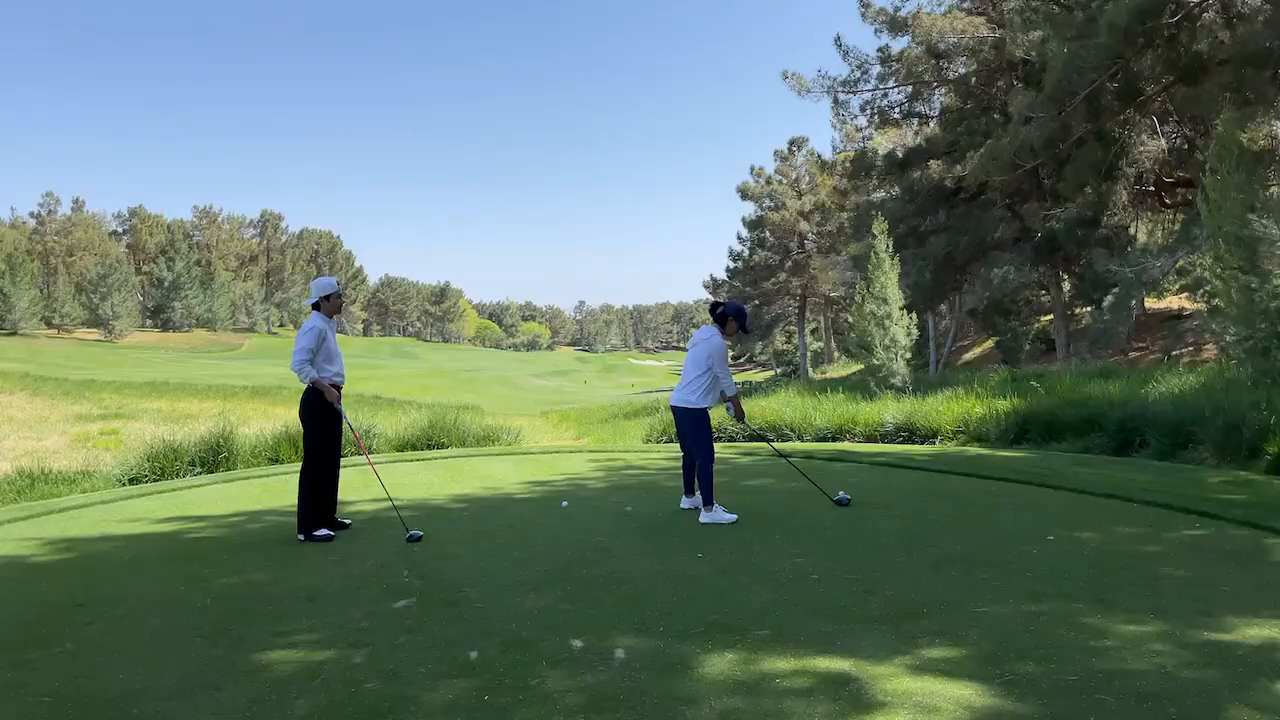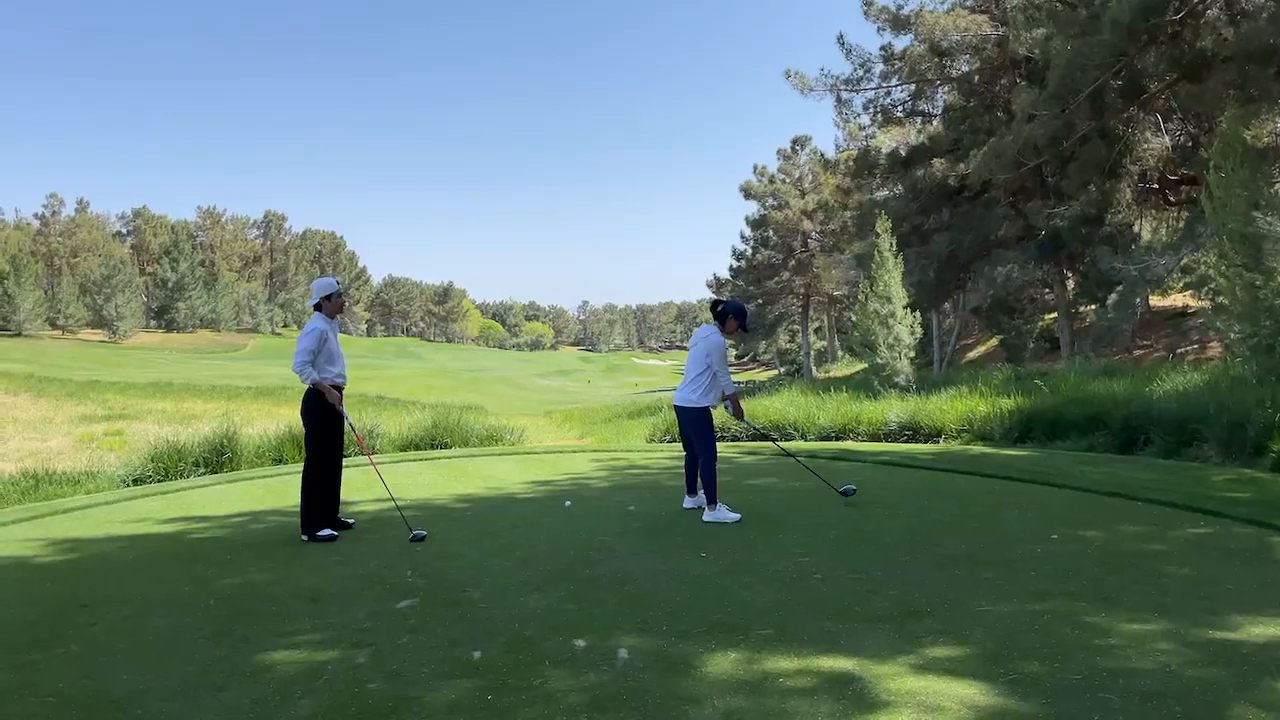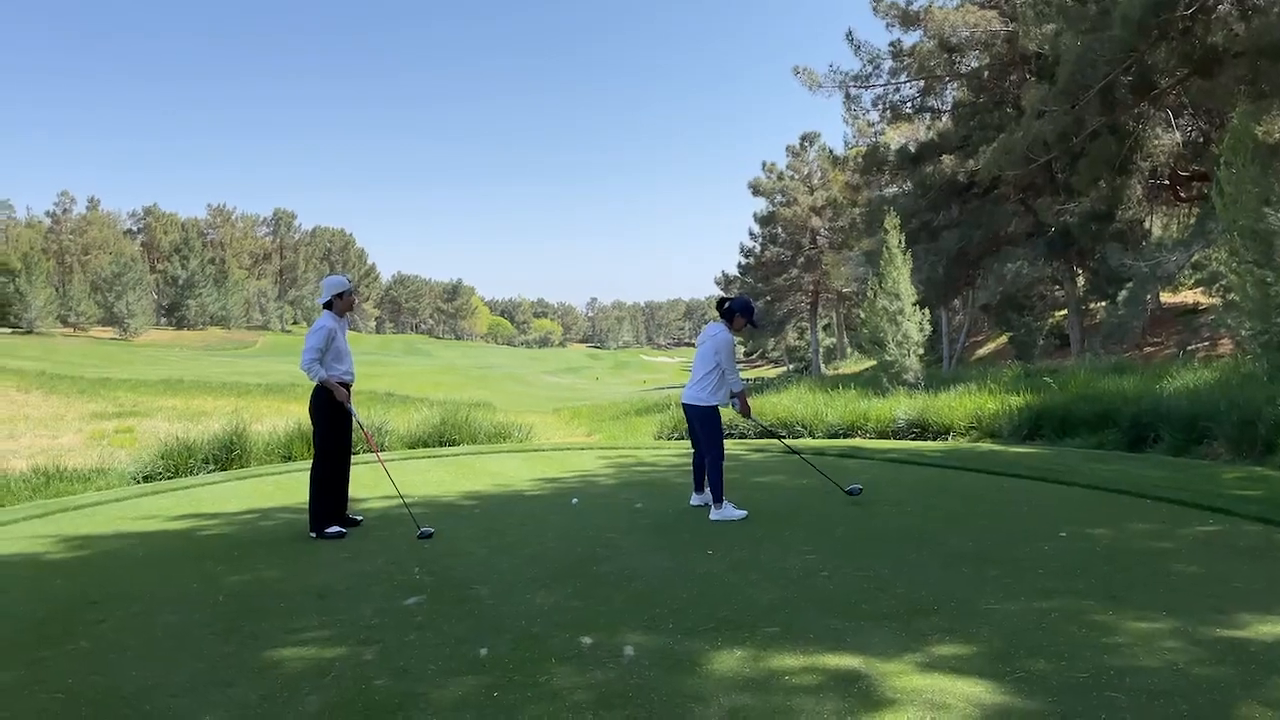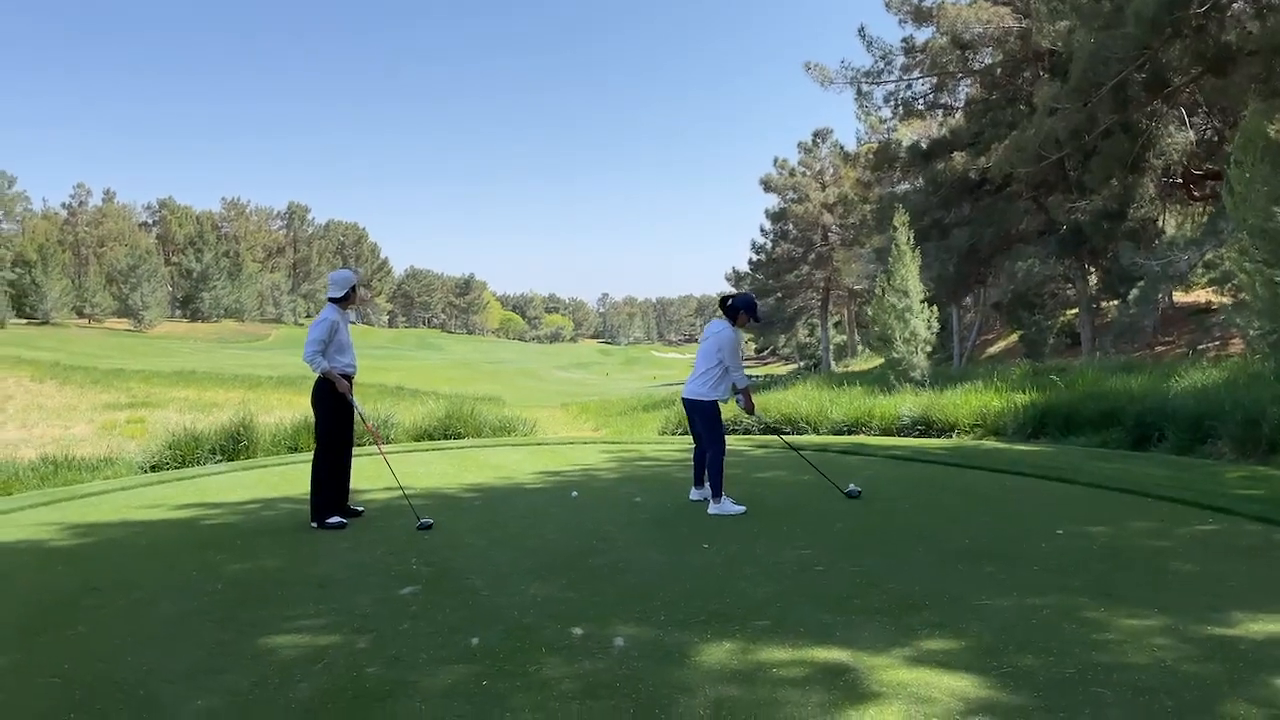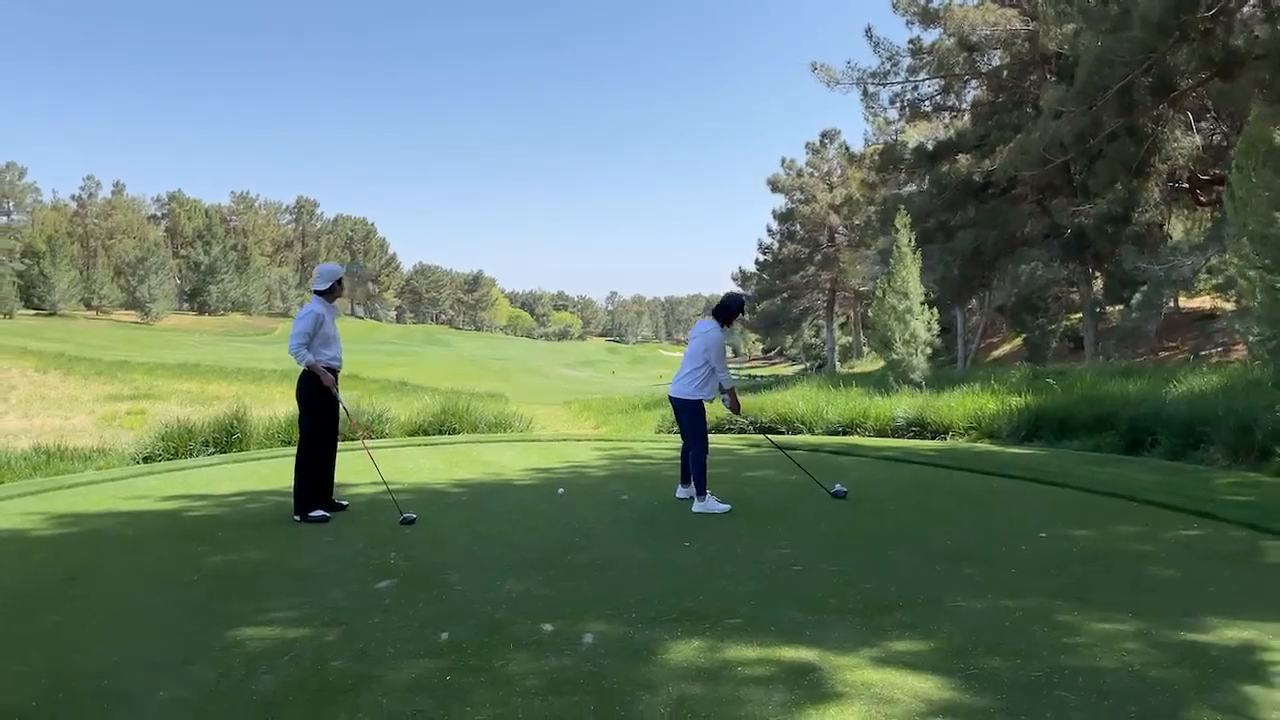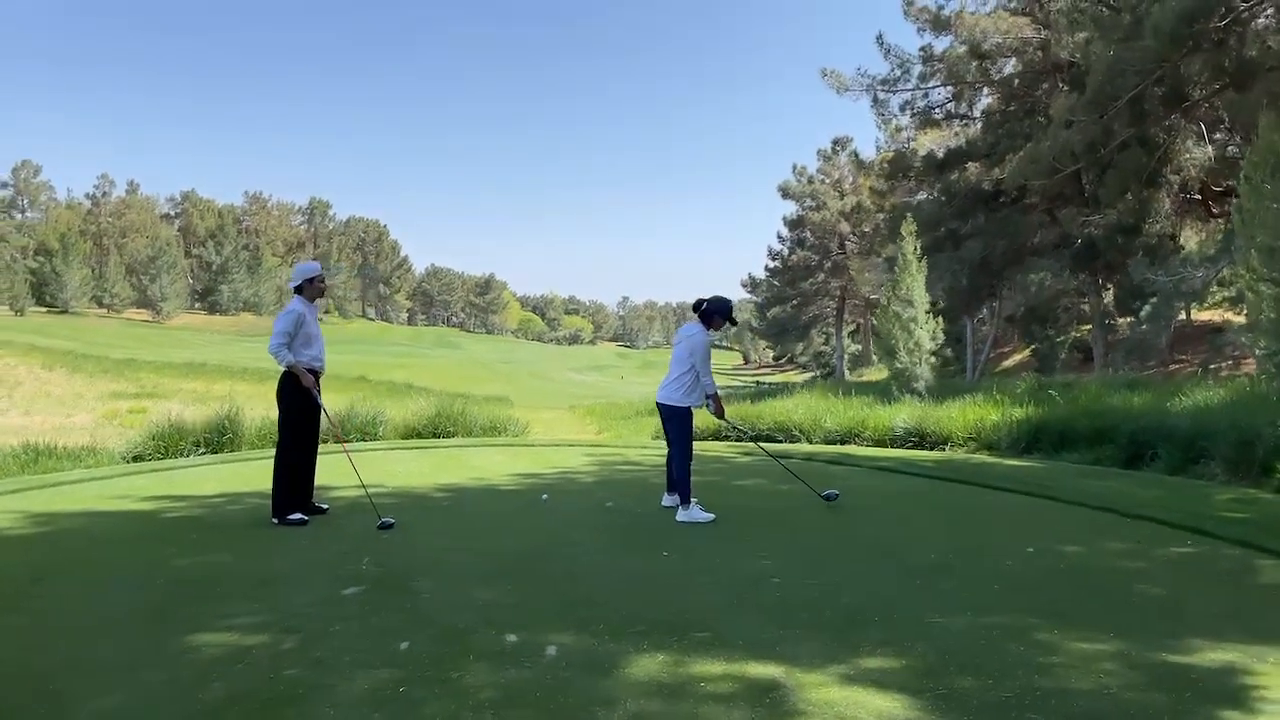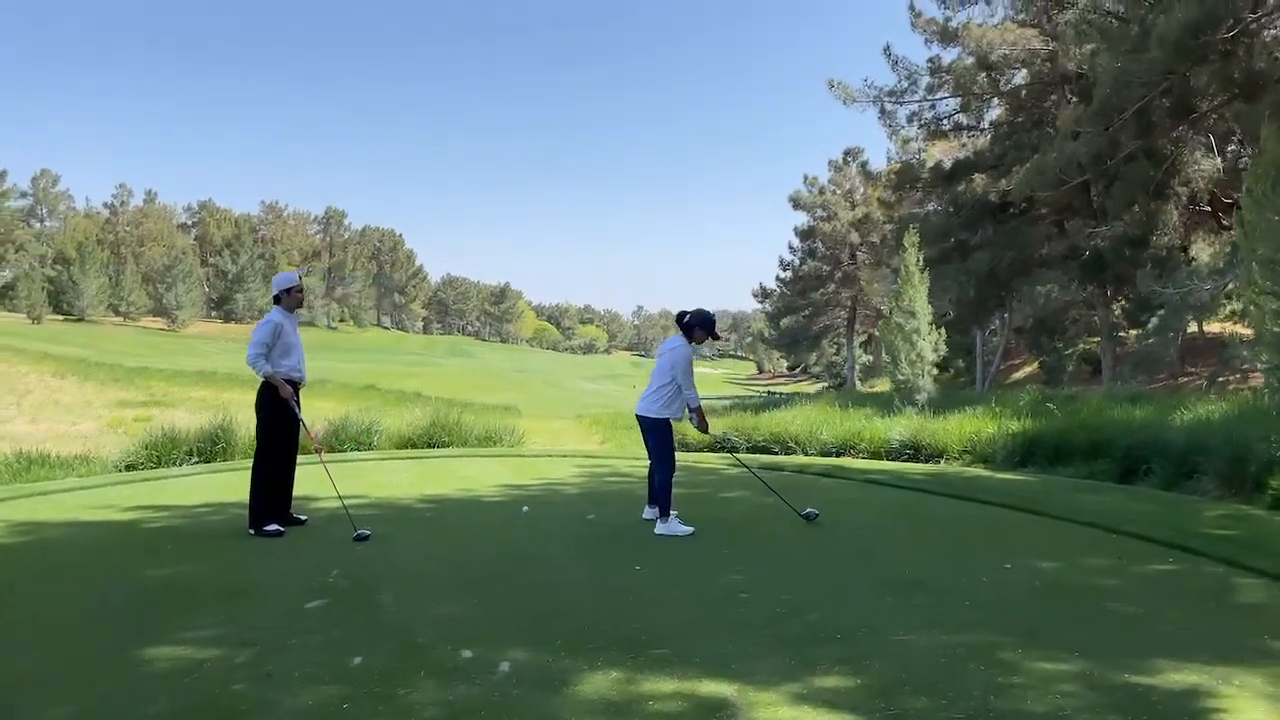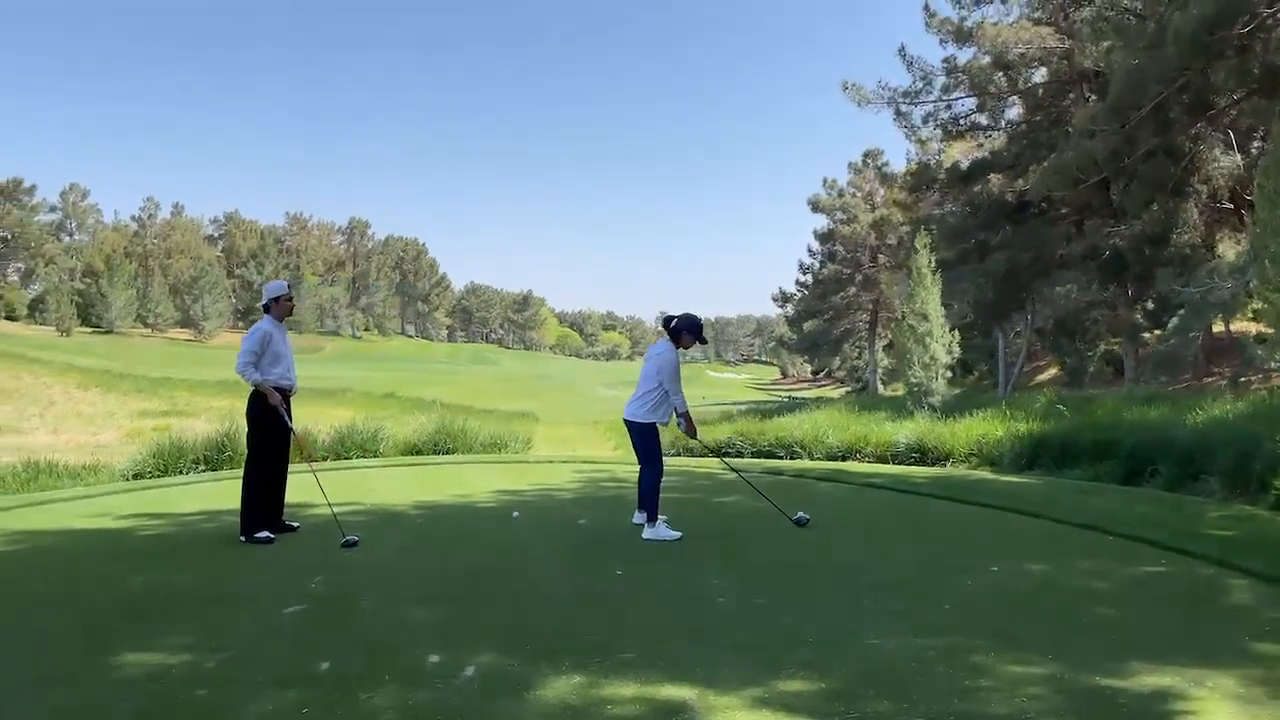
dt=0.4s
person 1, frame 1
left shoulder: (328, 325)
right shoulder: (315, 327)
right elbow: (300, 364)
right wrist: (326, 389)
left hip: (329, 398)
right hip: (318, 399)
left knee: (331, 460)
right knee: (315, 461)
left ankle: (326, 516)
right ankle: (308, 526)
person 1, frame 2
left shoulder: (331, 326)
right shoulder: (316, 328)
right elbow: (301, 366)
right wrist: (327, 390)
left hip: (331, 399)
right hip: (320, 400)
left knee: (333, 460)
right knee: (317, 461)
left ankle: (329, 516)
right ankle: (311, 526)
person 1, frame 3
left shoulder: (339, 324)
right shoulder: (325, 326)
right elbow: (309, 363)
right wrist: (335, 388)
left hip: (340, 397)
right hip: (328, 398)
left knee: (341, 457)
right knee: (326, 458)
left ankle: (337, 513)
right ankle: (320, 523)
person 1, frame 4
left shoulder: (341, 317)
right shoulder: (328, 319)
right elbow: (311, 355)
right wrist: (337, 380)
left hip: (342, 388)
right hip: (330, 389)
left knee: (343, 448)
right knee: (328, 449)
left ankle: (339, 504)
right ankle: (321, 513)
person 1, frame 5
left shoulder: (328, 311)
right shoulder: (313, 312)
right elbow: (296, 347)
right wrist: (322, 372)
left hip: (327, 382)
right hip: (315, 382)
left knee: (328, 442)
right knee: (311, 443)
left ankle: (323, 498)
right ankle: (304, 506)
person 1, frame 6
left shoulder: (310, 311)
right shoulder: (294, 311)
right elbow: (277, 347)
right wrist: (302, 374)
left hip: (310, 383)
right hip: (296, 383)
left knee: (308, 444)
right knee: (291, 445)
left ankle: (303, 501)
right ankle: (283, 509)
person 1, frame 7
left shoulder: (291, 322)
right shoulder: (273, 322)
right elbow: (254, 357)
right wrist: (280, 384)
left hip: (290, 393)
right hip: (275, 393)
left knee: (287, 455)
right knee: (268, 456)
left ankle: (281, 512)
right ankle: (259, 520)
person 1, frame 8
left shoulder: (281, 331)
right shoulder: (261, 331)
right elbow: (244, 366)
right wrist: (269, 392)
left hip: (281, 401)
right hip: (265, 402)
left knee: (279, 462)
right knee: (260, 463)
left ankle: (273, 519)
right ankle: (251, 527)
person 2, frame 1
left shoulder: (704, 334)
right shoulder: (716, 342)
right elbow: (725, 377)
left wrist: (727, 398)
right wrist: (737, 406)
left hip: (680, 402)
right hip: (692, 406)
left knee: (691, 452)
right knee: (705, 456)
left ankle: (689, 497)
right ankle: (709, 510)
person 2, frame 2
left shoulder: (704, 333)
right shoulder: (716, 339)
right elbow: (723, 375)
left wrist: (726, 396)
right wrist: (735, 404)
left hip: (684, 401)
right hip: (695, 405)
left knee: (693, 451)
right knee: (708, 455)
left ankle: (692, 496)
right ankle: (712, 509)
person 2, frame 3
left shoulder: (712, 330)
right shoulder: (724, 337)
right elbow: (731, 373)
left wrist: (736, 396)
right wrist: (743, 402)
left hip: (692, 399)
right hip: (703, 403)
left knee: (702, 450)
right knee: (715, 454)
left ankle: (699, 494)
right ankle: (718, 507)
person 2, frame 4
left shoulder: (715, 326)
right shoulder: (728, 334)
right elbow: (735, 370)
left wrist: (737, 391)
right wrist: (747, 398)
left hip: (692, 394)
right hip: (703, 398)
left knee: (703, 444)
right knee: (716, 447)
left ankle: (699, 489)
right ankle: (717, 502)
person 2, frame 5
left shoulder: (704, 325)
right shoulder: (715, 335)
right elbow: (721, 370)
left wrist: (723, 391)
right wrist: (733, 398)
left hip: (680, 392)
right hip: (689, 396)
left knee: (690, 443)
right knee: (699, 447)
left ankle: (685, 487)
right ankle: (701, 500)
person 2, frame 6
left shoulder: (689, 329)
right shoulder: (700, 338)
right elbow: (705, 375)
left wrist: (709, 397)
right wrist: (717, 403)
left hip: (667, 399)
right hip: (677, 402)
left knee: (676, 450)
right knee: (683, 454)
left ankle: (671, 495)
right ankle: (685, 509)
person 2, frame 7
left shoulder: (673, 342)
right shoulder: (682, 351)
right elbow: (688, 388)
left wrist: (692, 412)
right wrist: (701, 417)
left hip: (648, 411)
right hip: (656, 414)
left knee: (658, 462)
right knee: (666, 466)
left ankle: (652, 507)
right ankle: (664, 521)
person 2, frame 8
left shoulder: (661, 347)
right shoulder: (668, 356)
right elbow: (675, 394)
left wrist: (681, 417)
right wrist: (689, 423)
left hip: (637, 416)
right hip: (643, 419)
left knee: (648, 466)
right knee: (654, 470)
left ankle: (642, 512)
right ankle: (651, 526)
